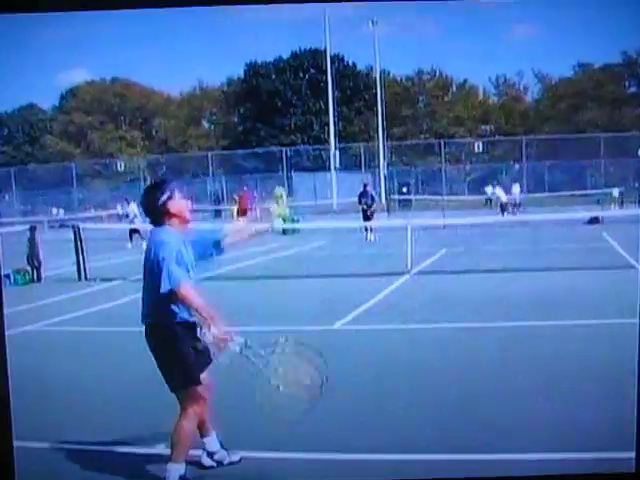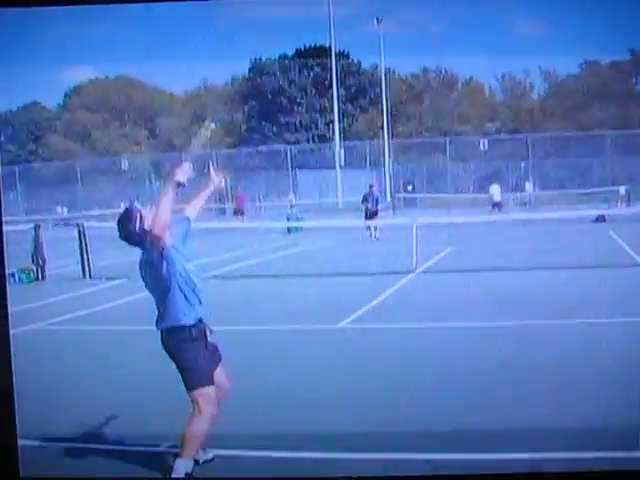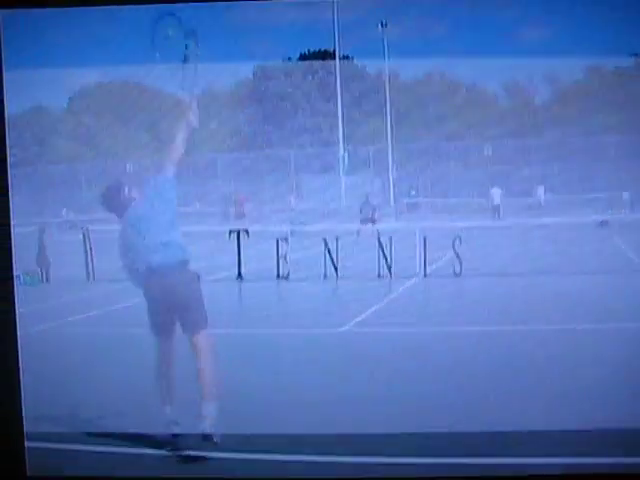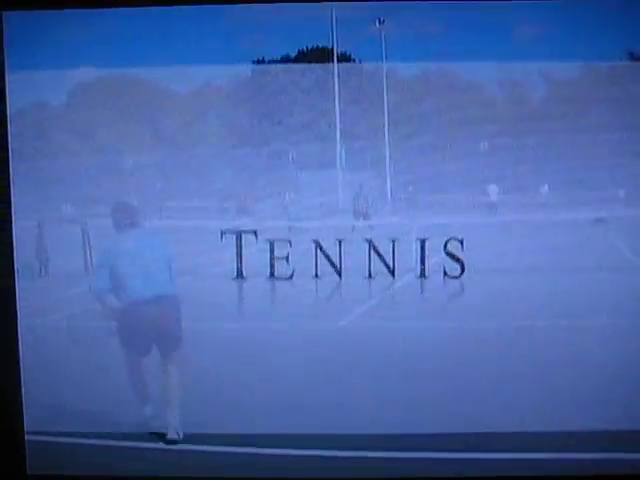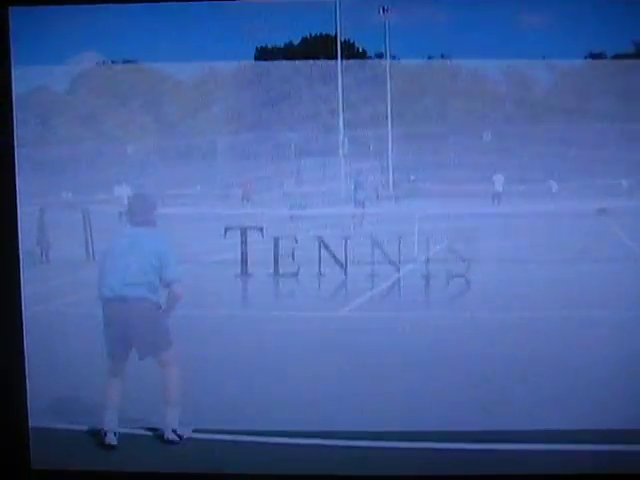
dt=0.5s
person 1, frame 1
left shoulder: (182, 238)
right shoulder: (165, 244)
left elbow: (221, 239)
right elbow: (181, 289)
left wrist: (255, 225)
right wrist: (213, 321)
left hip: (183, 326)
right hip: (168, 331)
left knee: (202, 389)
right knee: (193, 402)
left ankle: (212, 451)
person 1, frame 2
left shoulder: (172, 237)
right shoulder: (154, 255)
left elbow: (188, 213)
right elbow: (156, 230)
left wrist: (209, 188)
right wrist: (174, 184)
left hip: (194, 328)
right hip: (182, 334)
left knee: (221, 386)
right knee: (205, 405)
left ankle: (193, 450)
person 1, frame 3
left shoulder: (125, 232)
right shoulder: (152, 198)
left elbow: (133, 273)
right elbow: (172, 158)
right wrist: (186, 123)
left hip: (153, 284)
right hip: (177, 277)
left knee: (164, 353)
right knee: (202, 349)
left ankle: (169, 419)
right ankle: (208, 421)
person 1, frame 4
left shoulder: (110, 252)
right shoulder: (156, 241)
left elbow: (100, 292)
left wrist: (117, 313)
left hip: (134, 312)
right hip: (167, 306)
left knee: (134, 365)
right knee: (171, 364)
left ankle: (148, 412)
right ankle: (173, 426)
person 1, frame 5
left shoulder: (116, 244)
right shoulder: (158, 242)
left elbow: (102, 286)
right elbow: (175, 291)
right wrist: (164, 314)
left hip: (113, 310)
right hip: (142, 308)
left knee: (116, 372)
right knee: (169, 365)
left ankle: (109, 428)
right ankle: (171, 427)
